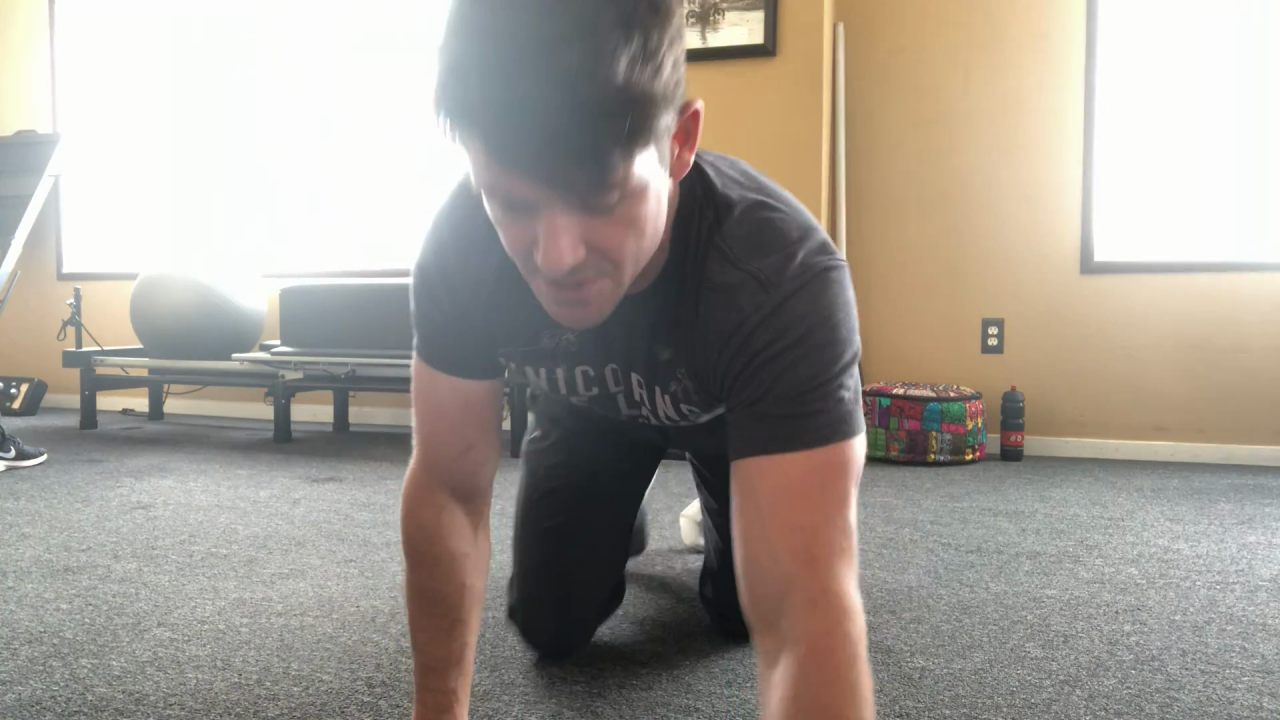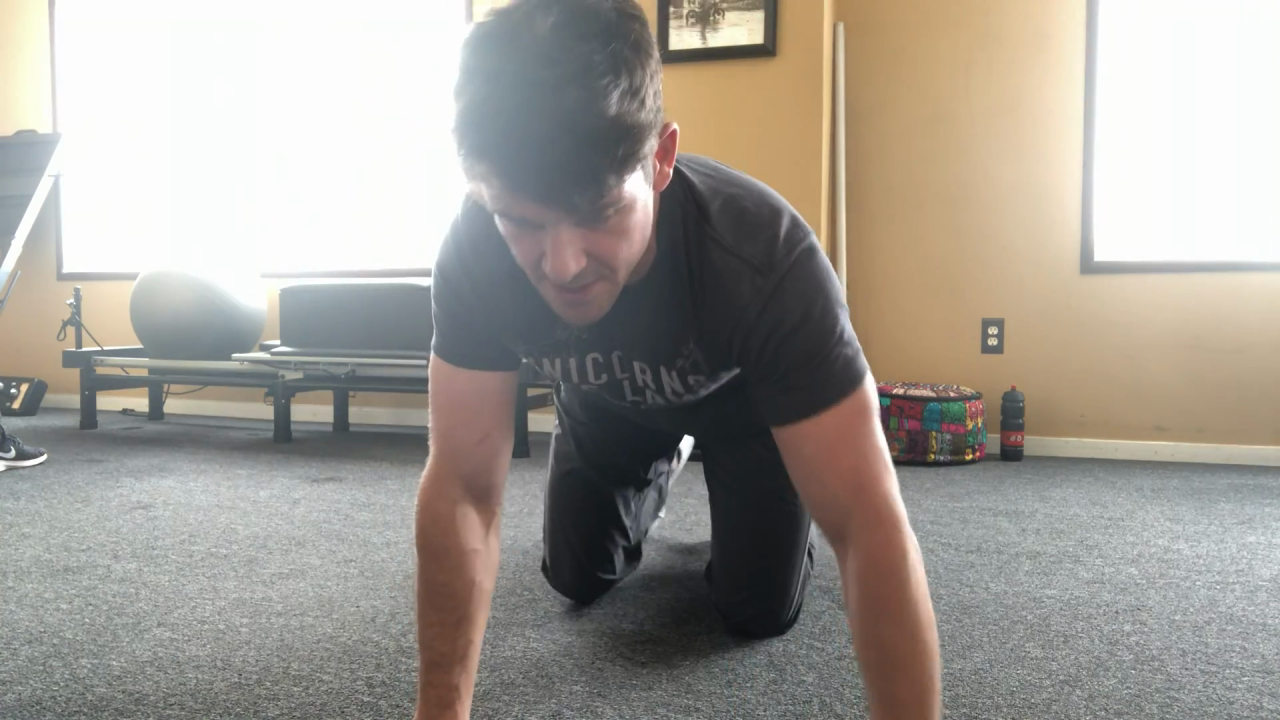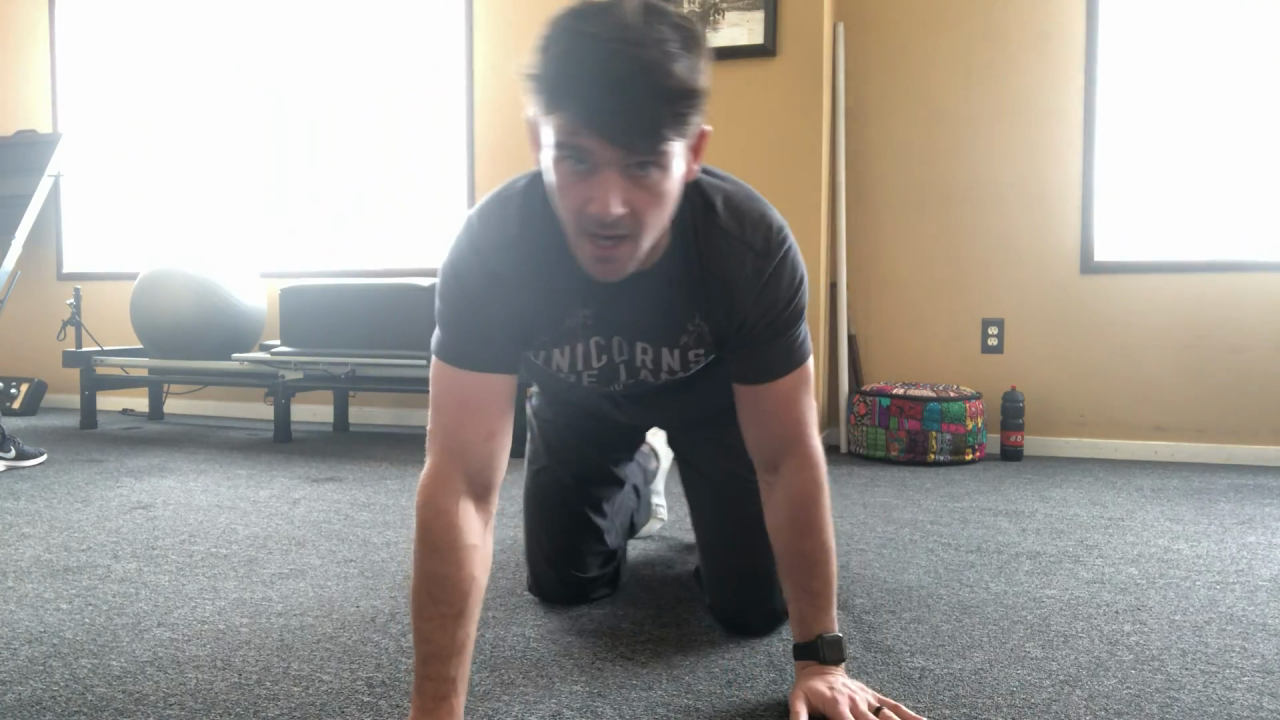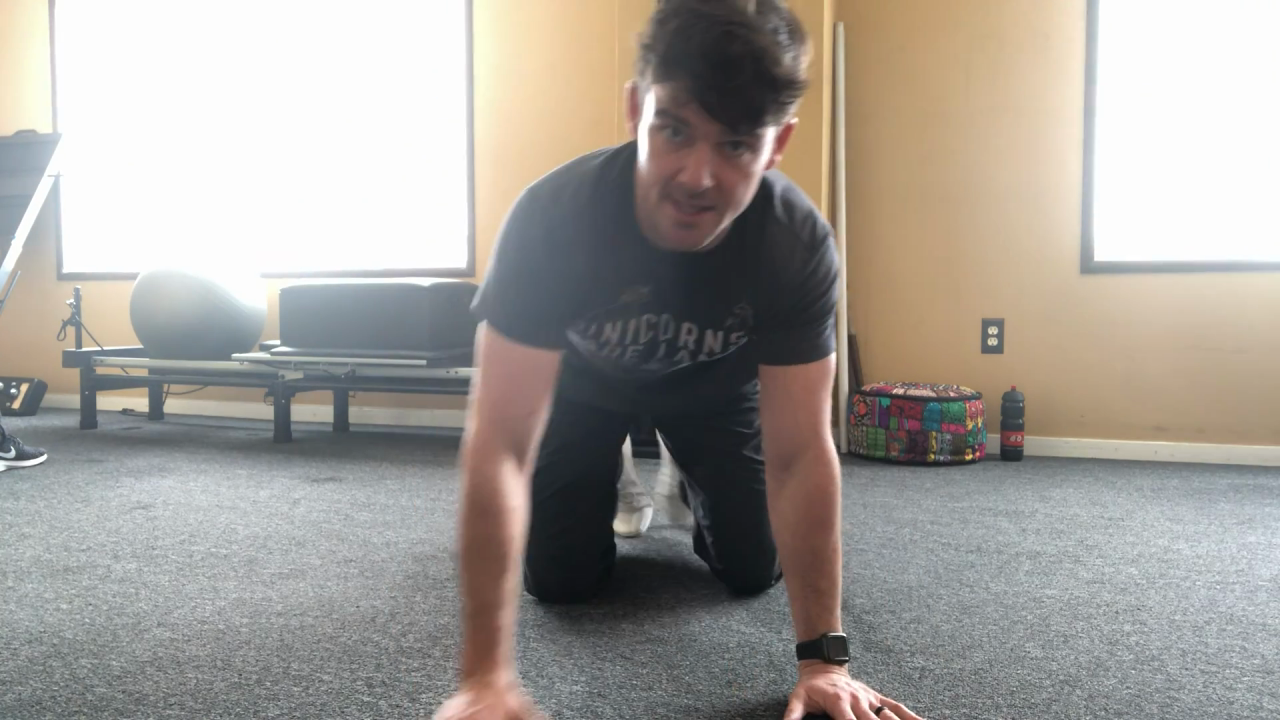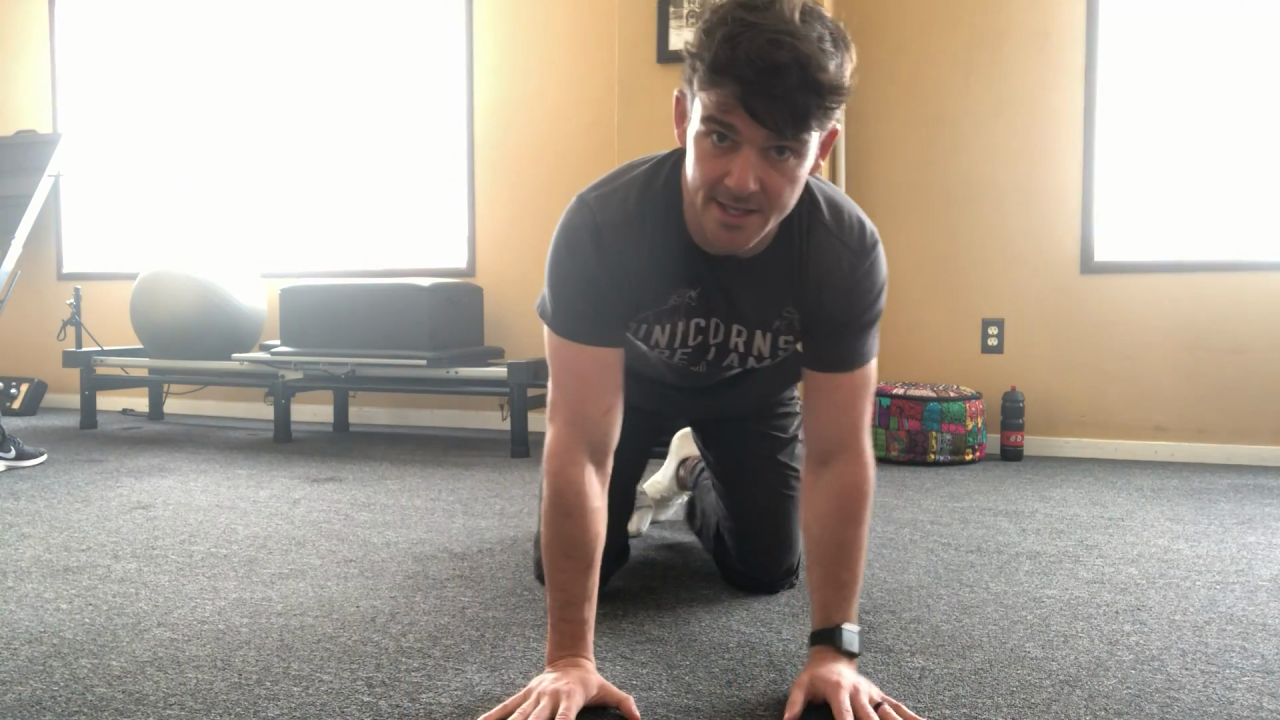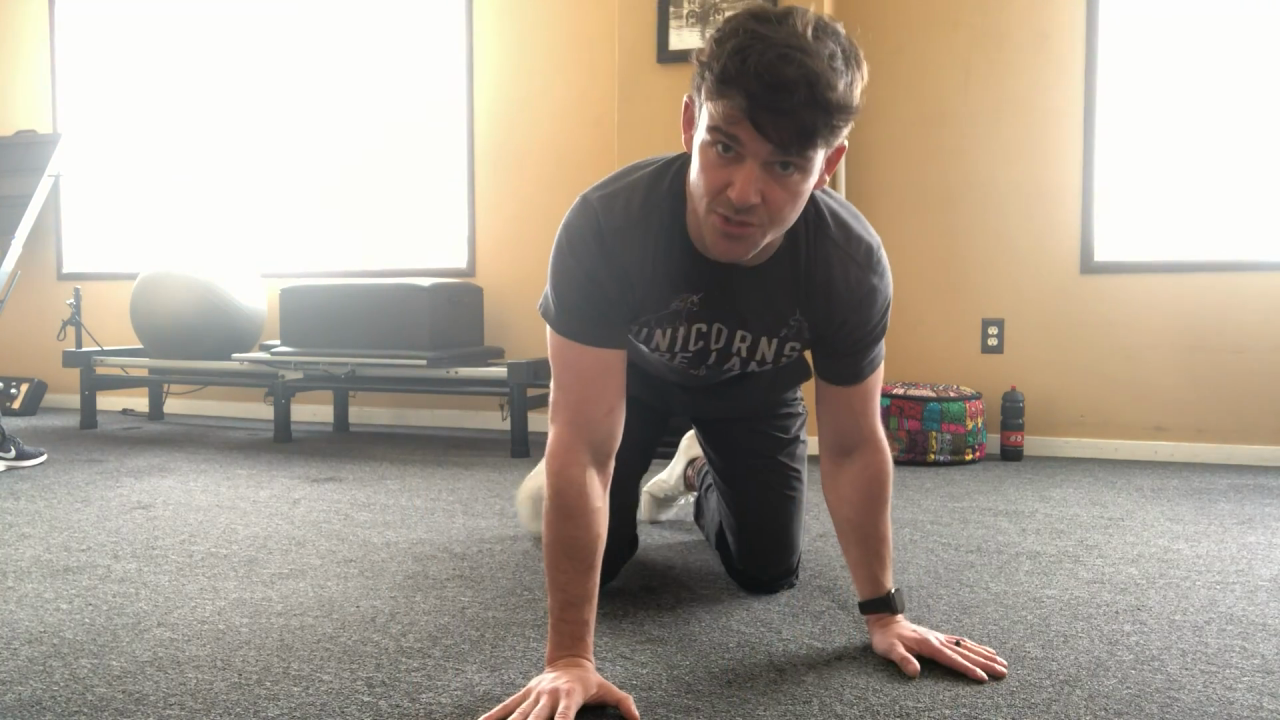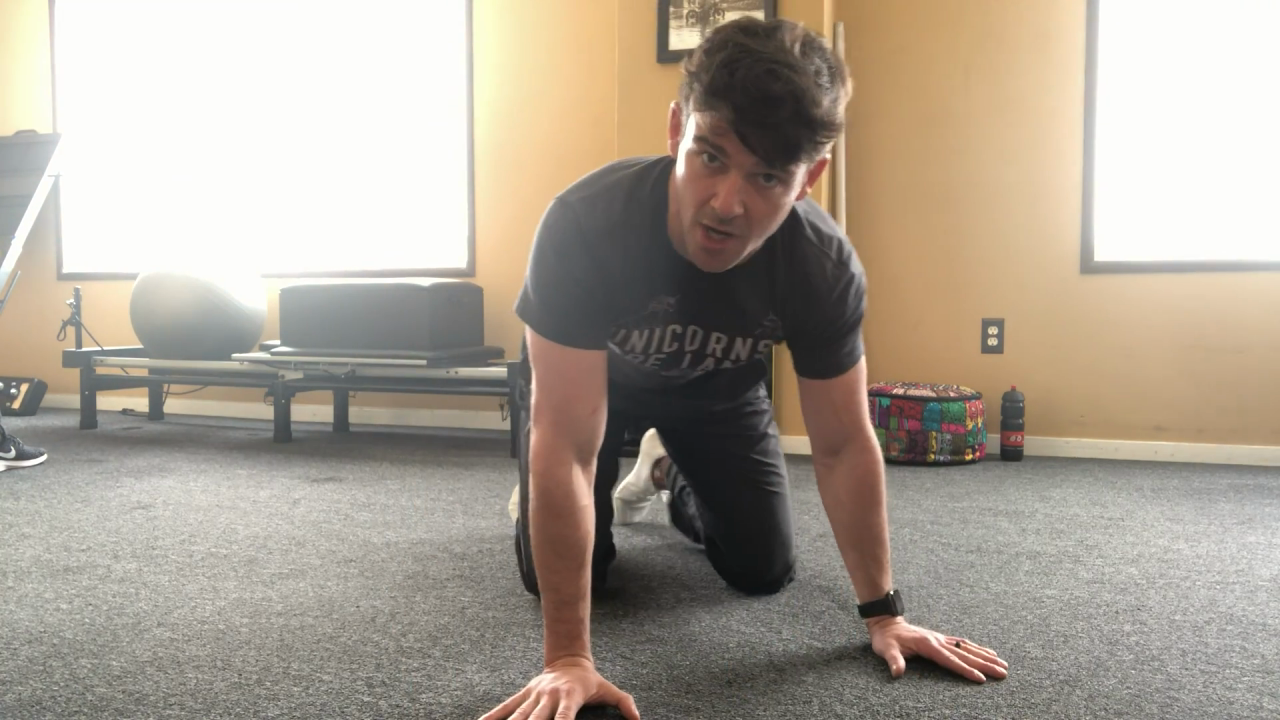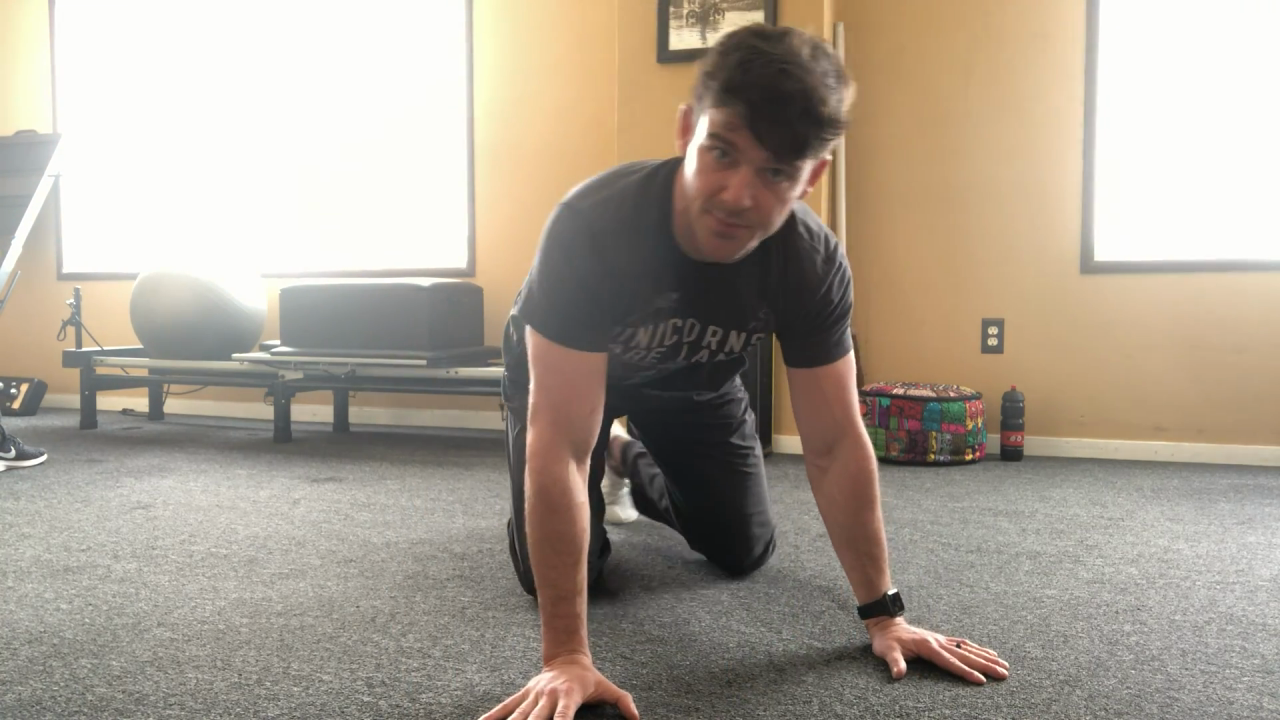
dt=0.3s
person 1, frame 1
left shoulder: (783, 269)
right shoulder: (463, 248)
left elbow: (802, 615)
right elbow: (449, 491)
left hip: (741, 410)
right hip: (591, 408)
left knee: (744, 611)
right knee: (552, 627)
left ankle: (723, 513)
right ankle: (616, 521)
person 1, frame 2
left shoulder: (766, 256)
right shoulder: (475, 253)
left elbow: (867, 525)
right elbow: (463, 490)
left hip: (745, 396)
right hip: (607, 401)
left knee: (759, 613)
right knee: (579, 578)
left ankle: (739, 502)
right ankle: (653, 476)
person 1, frame 3
left shoulder: (752, 247)
right shoulder: (492, 245)
left elbow: (788, 459)
right elbow: (458, 483)
left wrist: (820, 658)
left hip: (718, 391)
right hip: (581, 395)
left knee: (754, 610)
right knee: (563, 585)
left ankle: (700, 490)
right ankle: (637, 475)
person 1, frame 4
left shoulder: (798, 243)
right shoulder: (550, 218)
left elbow: (801, 455)
right elbow: (499, 447)
left wrist: (822, 657)
left hip: (715, 380)
right hip: (582, 378)
left knee: (753, 570)
right knee: (559, 581)
left ankle: (691, 479)
right ankle: (612, 476)
person 1, frame 5
left shoulder: (846, 249)
right shoulder: (602, 223)
left elbow: (837, 455)
right elbow: (580, 447)
left wrist: (833, 647)
right wrist: (569, 659)
left hip: (752, 386)
right hip: (630, 375)
left knee: (766, 572)
right knee: (575, 567)
left ankle: (693, 478)
right ankle: (641, 489)
person 1, frame 6
left shoulder: (851, 261)
right shoulder: (606, 225)
left elbow: (856, 448)
right elbow: (587, 447)
left wrist: (882, 611)
right wrist: (569, 658)
left hip: (756, 388)
right hip: (633, 372)
left knee: (768, 572)
right knee: (598, 558)
left ankle: (702, 475)
right ankle: (555, 482)
person 1, frame 7
left shoulder: (823, 263)
right shoulder: (583, 226)
left elbow: (843, 447)
right elbow: (567, 447)
left wrist: (882, 611)
right wrist: (567, 658)
left hip: (717, 385)
right hip: (590, 374)
left knee: (764, 572)
right knee: (568, 573)
left ankle: (674, 478)
person 1, frame 8
left shoulder: (812, 262)
right shoulder: (591, 225)
left elbow: (835, 444)
right elbow: (560, 445)
left wrist: (882, 613)
right wrist: (566, 656)
left hip: (693, 376)
right hip: (562, 367)
left knee: (744, 550)
right knee: (553, 571)
left ankle: (631, 464)
